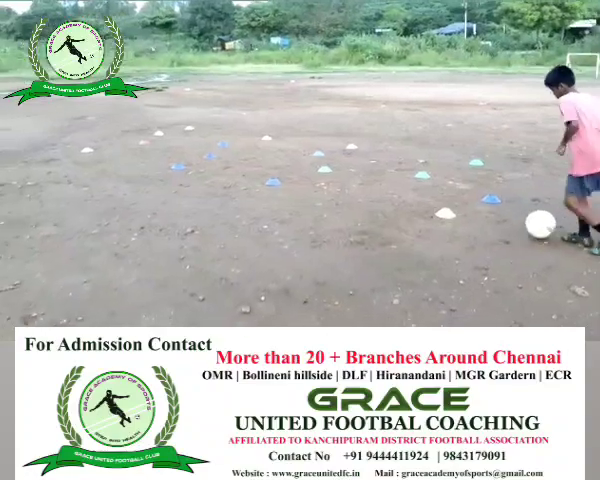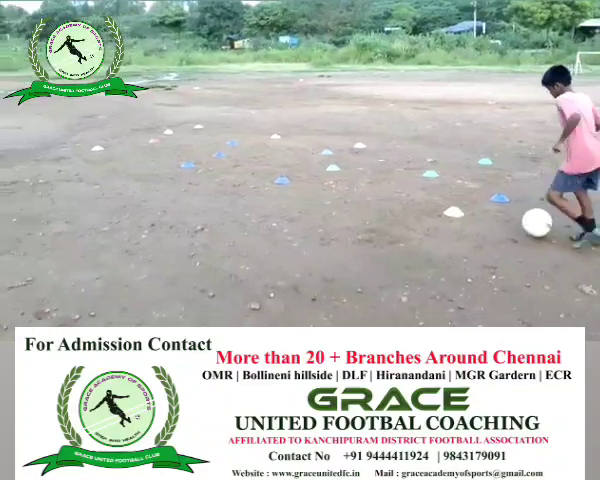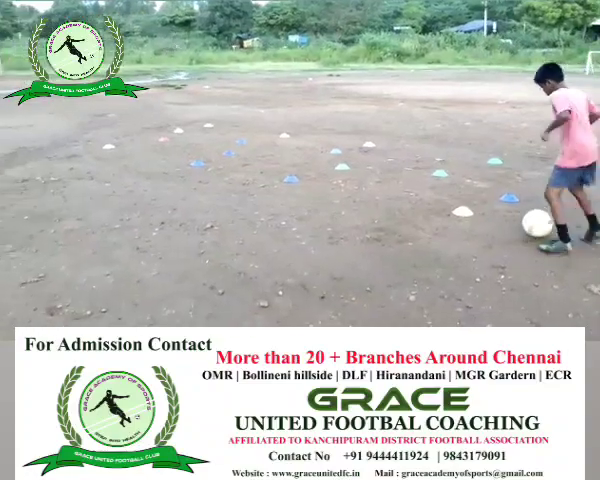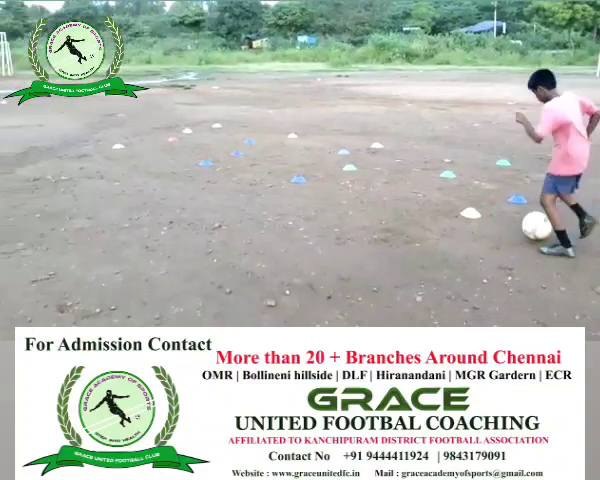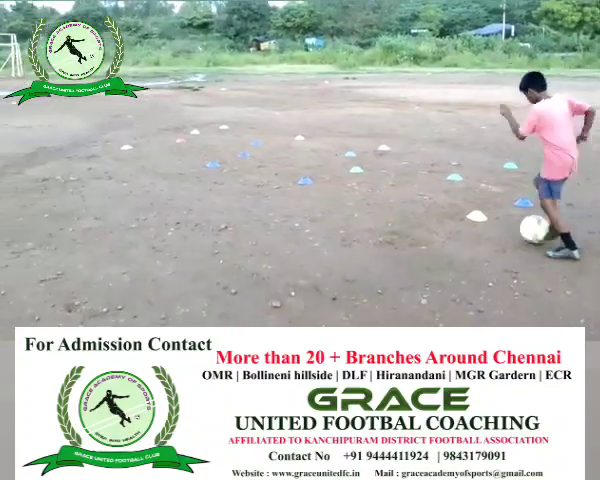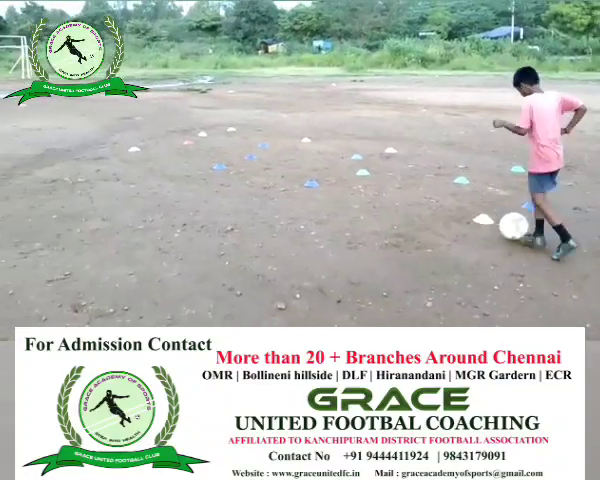
dt=0.1s
person 1, frame 1
left shoulder: (566, 101)
left elbow: (573, 124)
left wrist: (563, 144)
left hip: (584, 160)
left knee: (571, 201)
right knee: (580, 195)
right ankle: (583, 235)
person 1, frame 2
left shoulder: (563, 100)
right shoulder: (584, 98)
left elbow: (575, 117)
left wrist: (561, 141)
left hip: (579, 159)
left knee: (553, 196)
right knee: (580, 192)
person 1, frame 3
left shoulder: (557, 96)
right shoulder: (578, 93)
left elbow: (565, 115)
left wrist: (548, 129)
left hip: (574, 155)
left knee: (551, 194)
right knee: (577, 190)
left ankle: (564, 241)
person 1, frame 4
left shoulder: (551, 109)
right shoulder: (573, 97)
left elbow: (537, 137)
left wrist: (524, 121)
left hip: (565, 162)
right hip: (580, 158)
left knee: (547, 201)
right knee: (561, 191)
left ankle: (566, 246)
right ankle: (585, 217)
person 1, frame 5
left shoulder: (538, 109)
right shoulder: (564, 99)
left elbow: (521, 135)
right elbow: (590, 110)
left wrist: (508, 115)
right wrist: (585, 132)
left hip: (556, 164)
right hip: (570, 159)
left knee: (549, 205)
right knee: (538, 182)
left ankle: (571, 248)
right ankle: (555, 227)
person 1, frame 6
left shoulder: (529, 102)
right shoulder: (556, 96)
left elbow: (522, 130)
right elbow: (582, 108)
left wrist: (502, 123)
right wrist: (568, 127)
left hip: (541, 159)
right hip: (556, 157)
left knee: (539, 201)
right knee: (539, 194)
left ankle: (567, 240)
right ankle: (538, 236)
